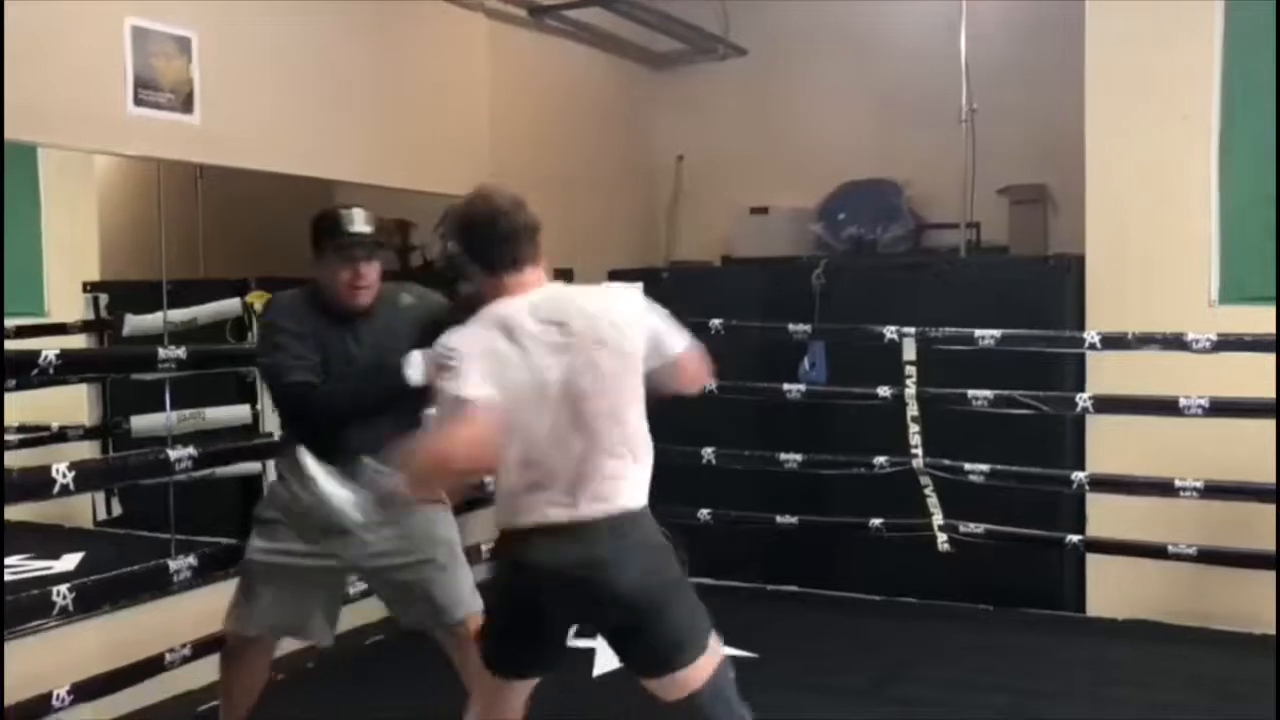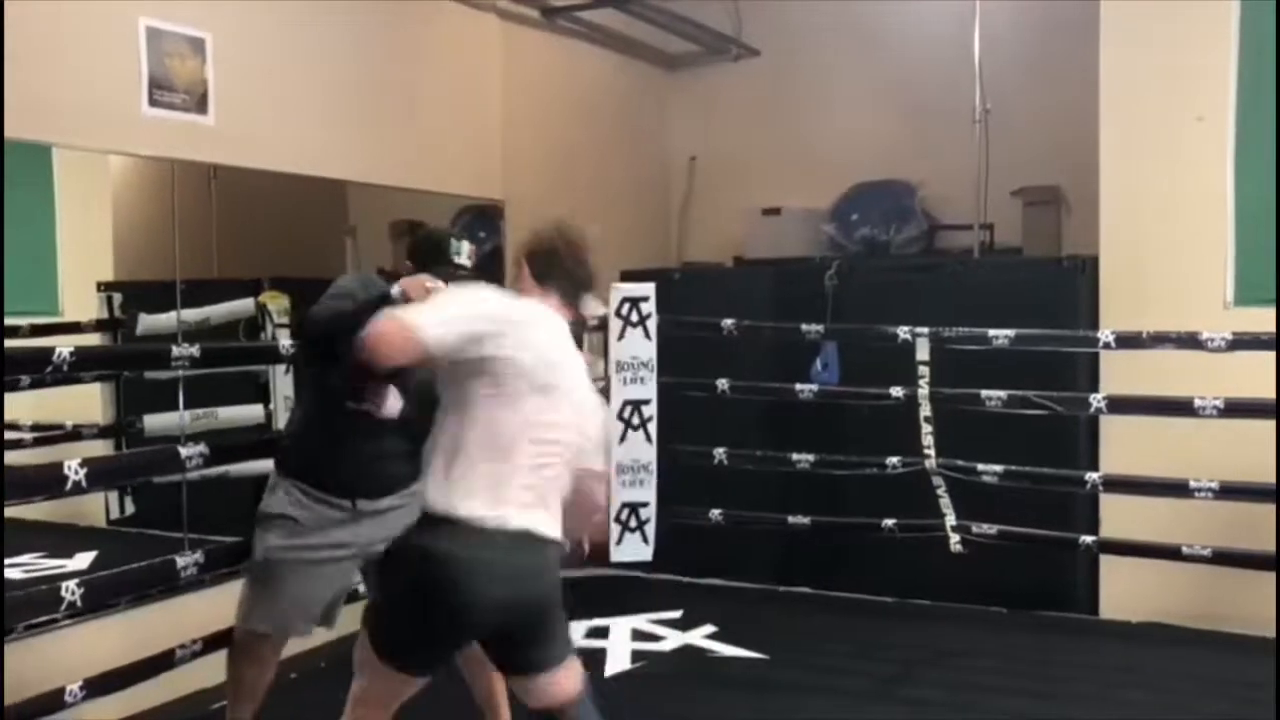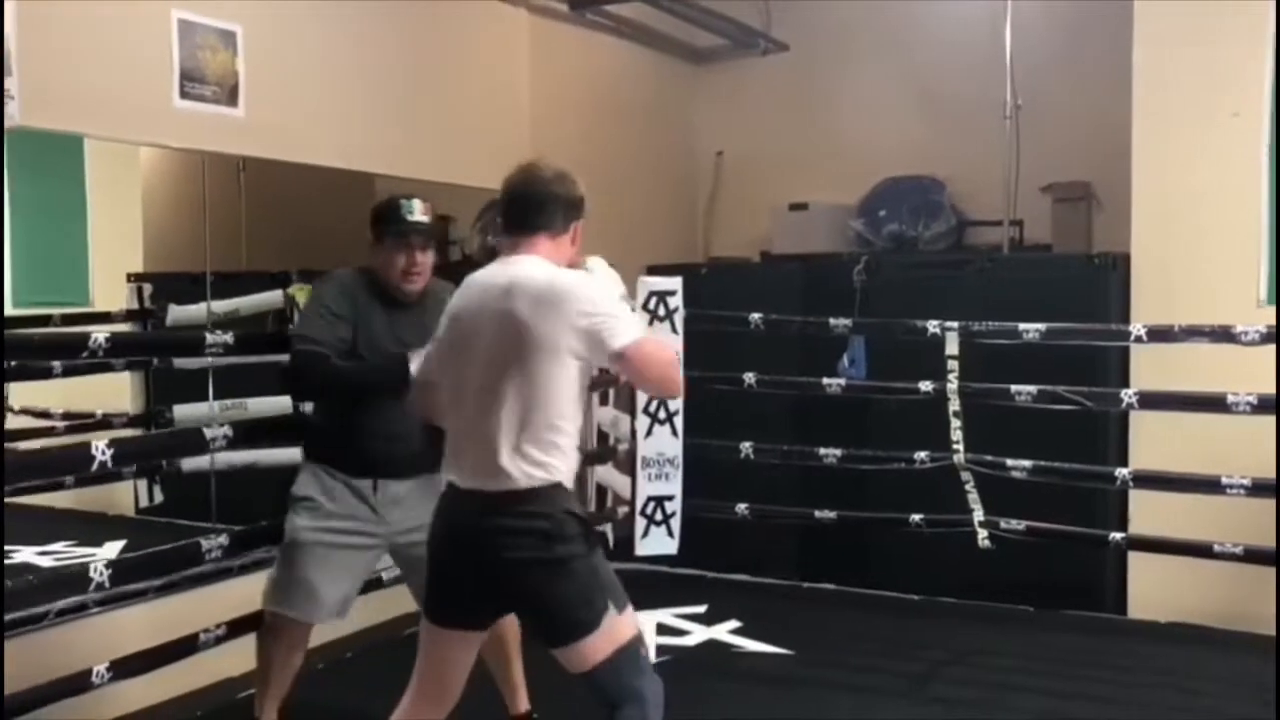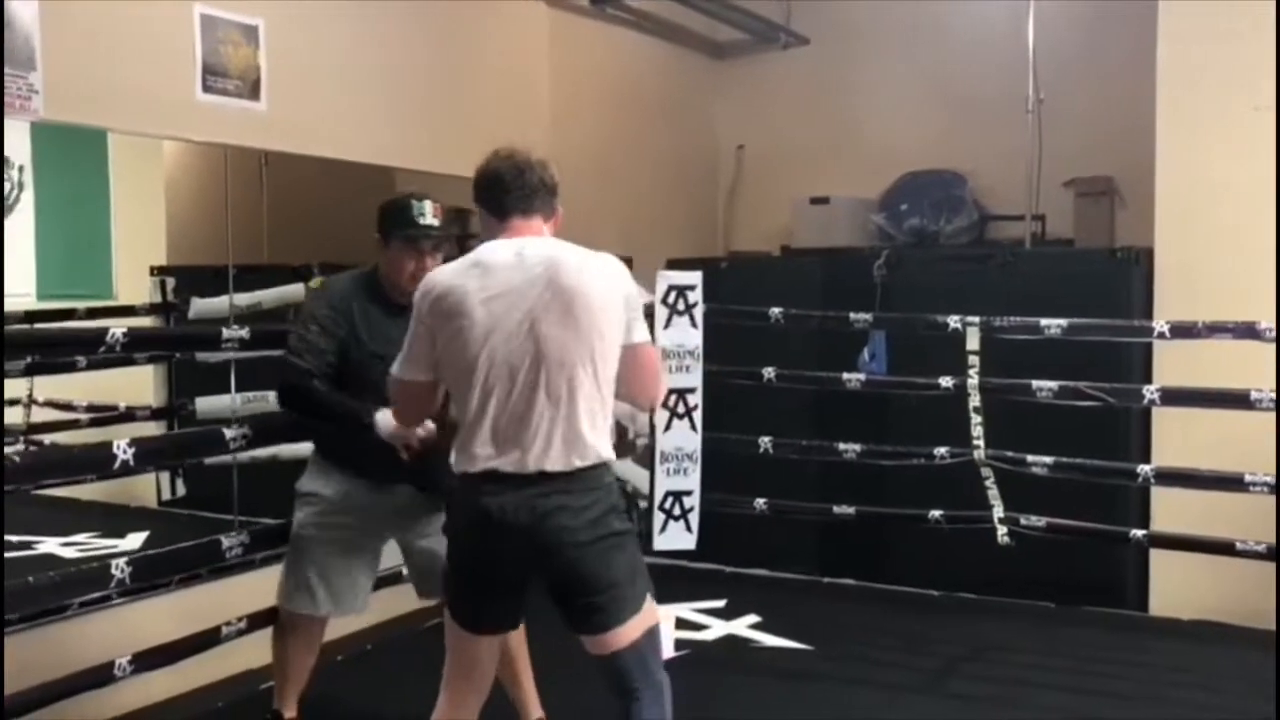
dt=0.7s
person 1, frame 1
left shoulder: (470, 342)
right shoulder: (617, 307)
left elbow: (463, 455)
right elbow: (692, 375)
left hip: (530, 560)
right hip: (626, 548)
person 1, frame 2
left shoulder: (487, 309)
right shoulder: (582, 391)
left elbow: (380, 345)
right elbow: (591, 517)
left hip: (447, 555)
right hip: (528, 568)
person 1, frame 3
left shoulder: (460, 303)
right shoulder: (574, 293)
left elbow: (428, 402)
right elbow: (668, 379)
right wrist: (612, 296)
left hip: (461, 519)
right hip: (538, 524)
person 1, frame 4
left shoulder: (443, 288)
right shoulder: (606, 274)
left elbow: (408, 413)
right elbow: (648, 393)
left hip: (486, 507)
right hip: (581, 503)
person 2, frame 1
left shoulder: (412, 305)
right shoulder: (286, 314)
right elbow: (302, 409)
right wrist: (406, 376)
left hip: (401, 503)
right hip: (305, 507)
left knee: (463, 621)
right knee: (249, 633)
person 2, frame 2
right shoulder: (360, 293)
right elbow: (315, 337)
left wrist: (402, 407)
right wrist: (392, 298)
left hip: (404, 499)
right hip: (310, 499)
right knee: (259, 629)
person 2, frame 3
left shoulder: (454, 303)
right shoulder: (340, 294)
right elbow: (307, 374)
right wrist: (407, 372)
left hip: (429, 484)
right hip: (339, 485)
right knee: (289, 610)
person 2, frame 4
right shoulder: (339, 299)
right elbow: (295, 389)
right wrist: (377, 421)
left hip: (438, 484)
right hip: (344, 482)
right knee: (302, 608)
